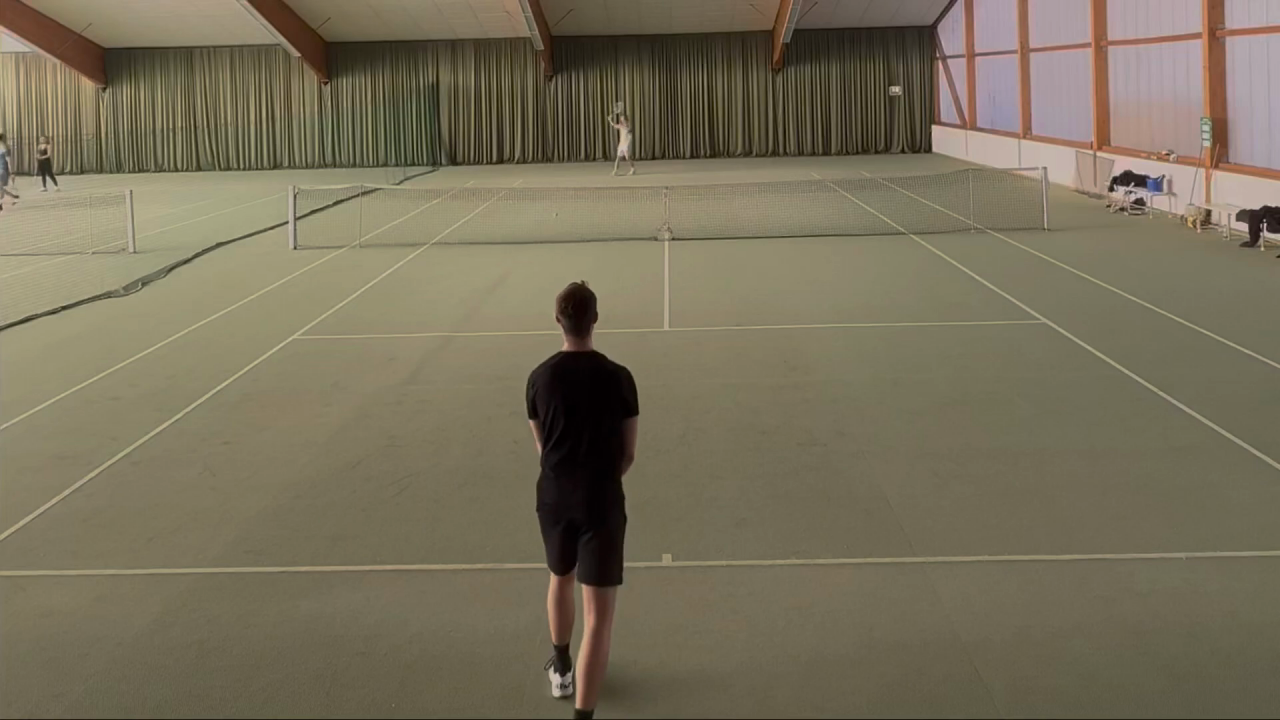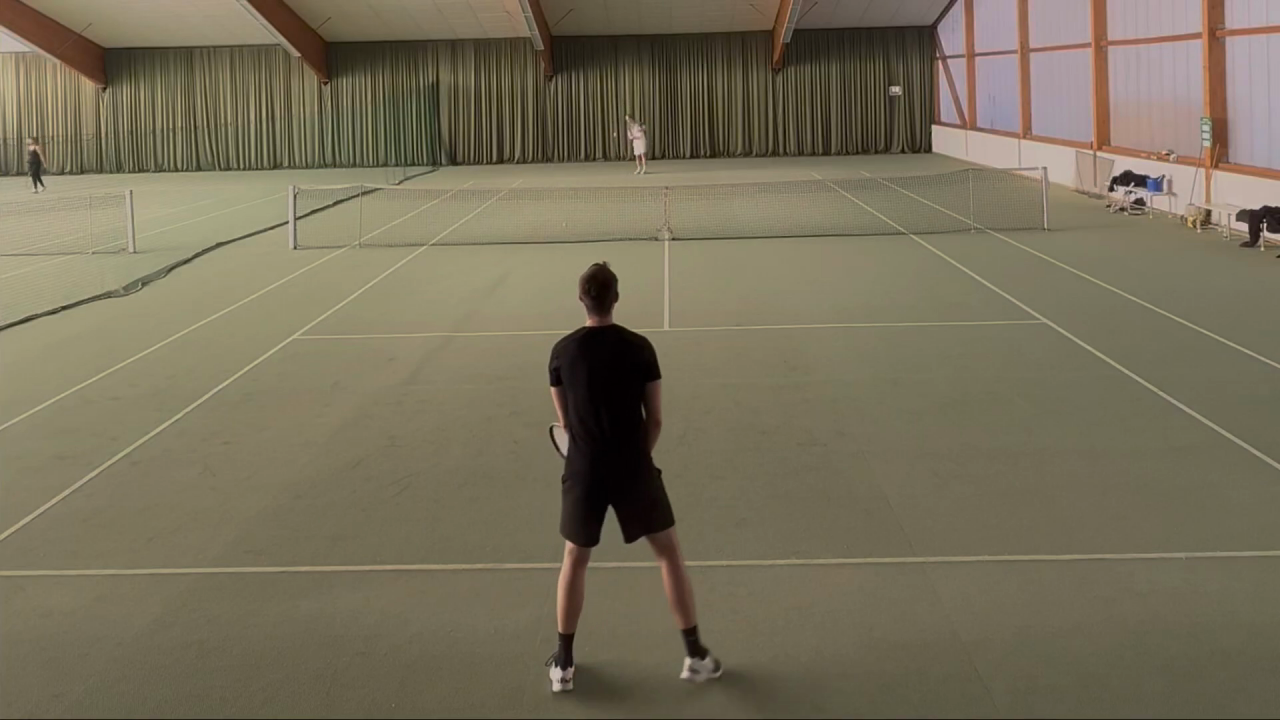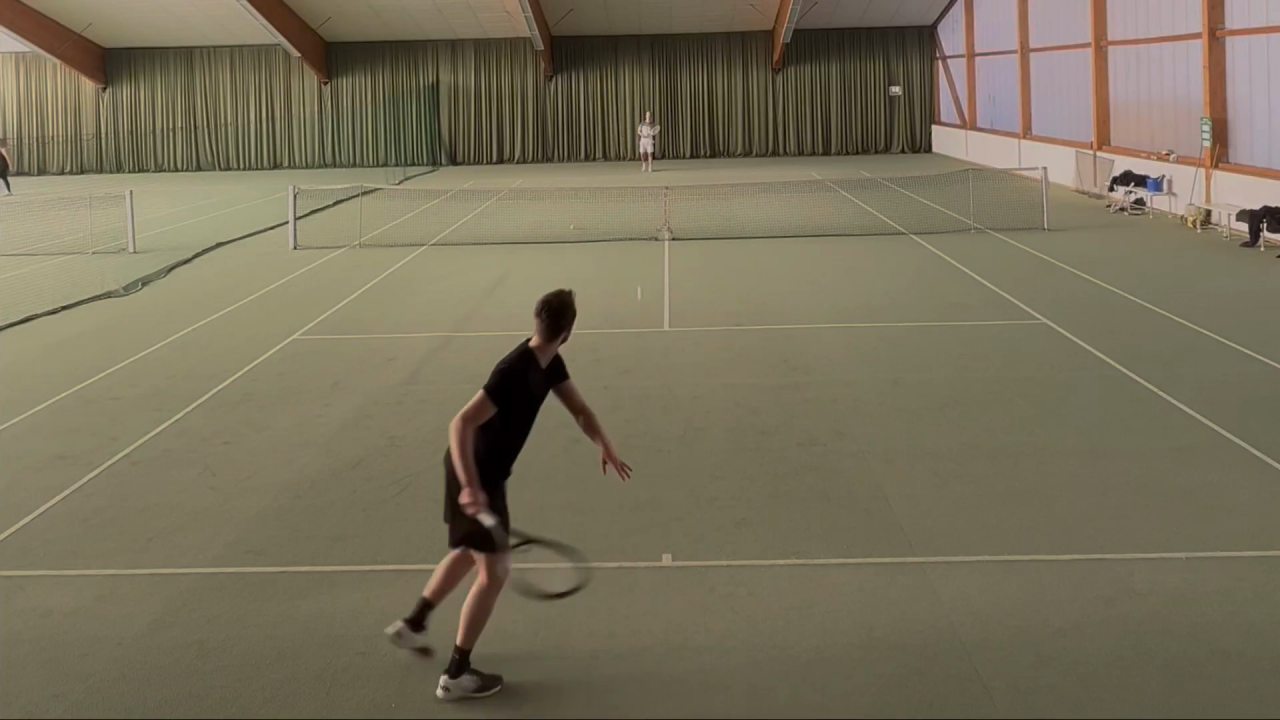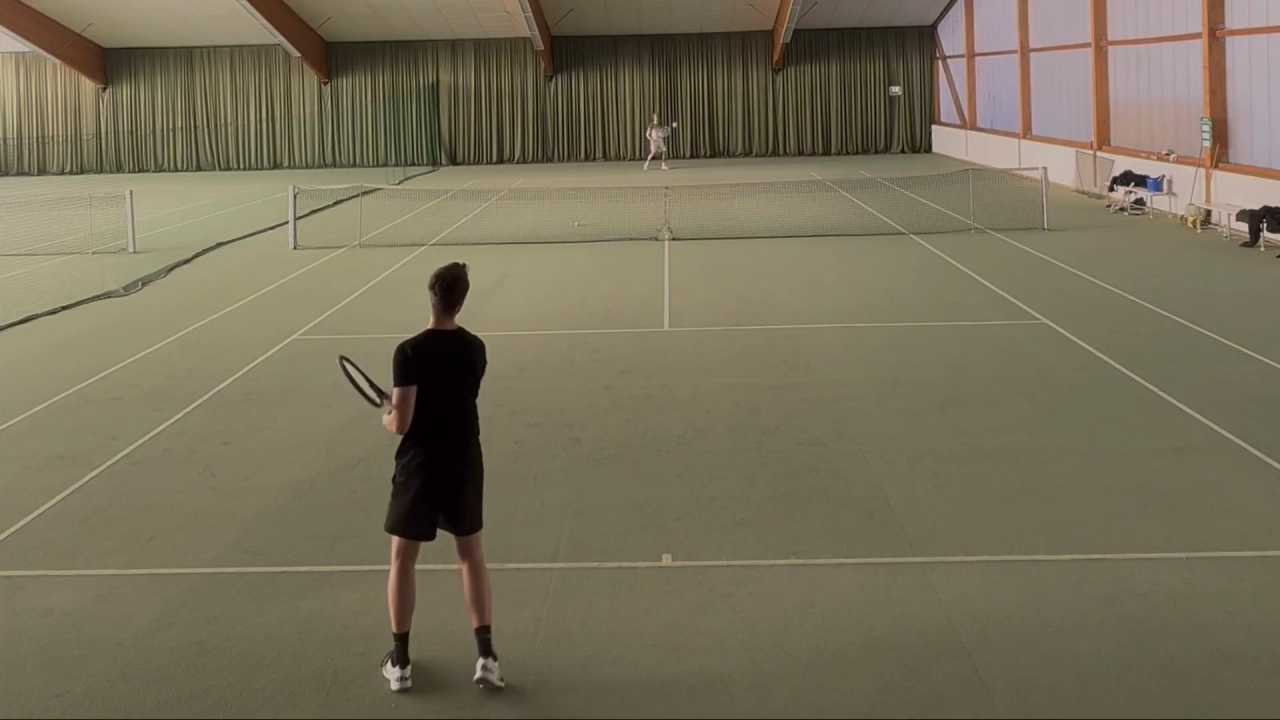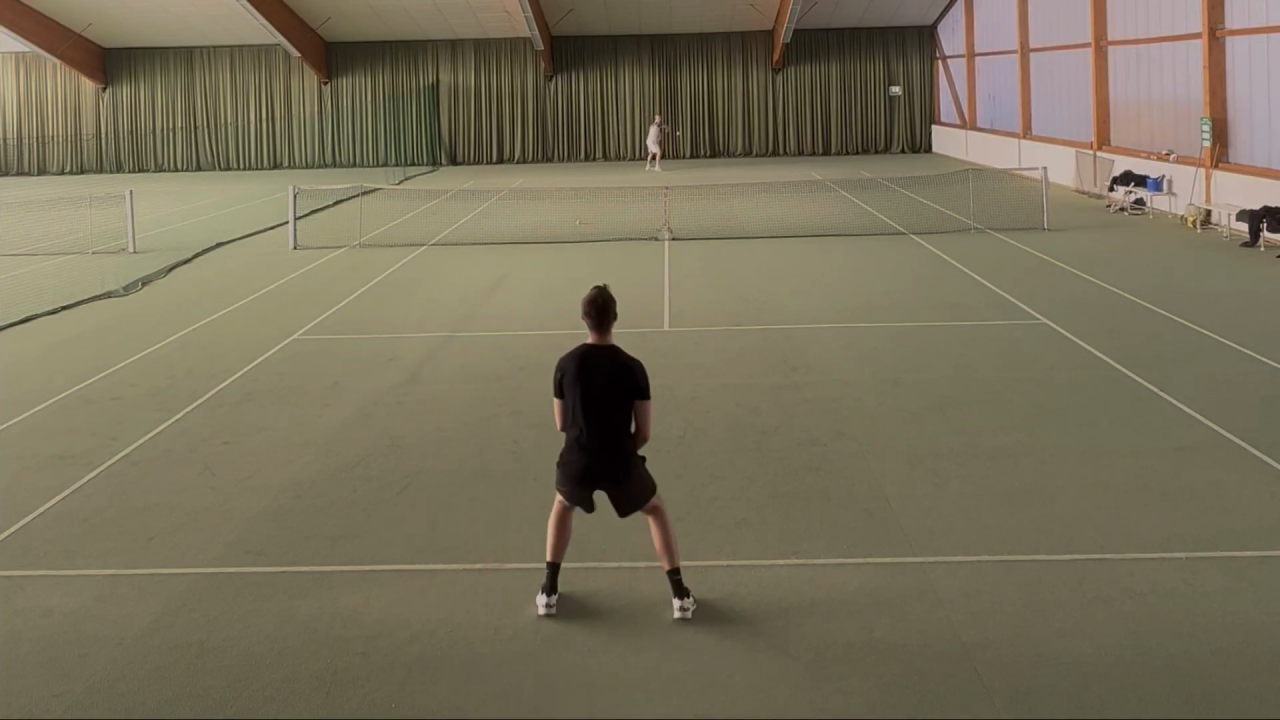
dt=1s
person 1, frame 1
left shoulder: (539, 378)
right shoulder: (619, 378)
left elbow: (542, 448)
right elbow: (628, 454)
left hip: (553, 499)
right hip: (601, 502)
left knee: (561, 579)
right knee: (599, 616)
left ankle: (562, 668)
person 1, frame 2
left shoulder: (562, 351)
right shoulder: (639, 348)
left elbow: (564, 421)
right elbow: (655, 420)
left hip: (582, 471)
right hip: (632, 469)
left knee: (574, 560)
right knee: (669, 554)
left ankle: (563, 662)
right ankle: (695, 655)
person 1, frame 3
left shoulder: (549, 361)
right shoulder: (514, 373)
left elbow: (578, 408)
right elbow: (459, 426)
left wrist: (605, 447)
right wrist: (470, 487)
left hip: (476, 467)
right hip: (474, 471)
left knee: (467, 552)
right knee: (494, 573)
left ankle: (413, 624)
right ankle: (456, 673)
person 1, frame 4
left shoulder: (408, 352)
right shoulder: (475, 349)
left elbow: (401, 424)
left wrist: (387, 417)
left hip: (418, 467)
right hip: (465, 465)
left knee: (402, 561)
right knee: (471, 558)
left ankle: (400, 662)
right ankle: (485, 654)
person 1, frame 5
left shoulder: (566, 364)
right shoulder: (632, 368)
left elbow: (561, 424)
right elbow: (643, 433)
left hip: (577, 462)
right hip: (622, 463)
left knee: (561, 508)
right knee: (656, 512)
left ankle: (549, 591)
right ankle: (680, 595)
